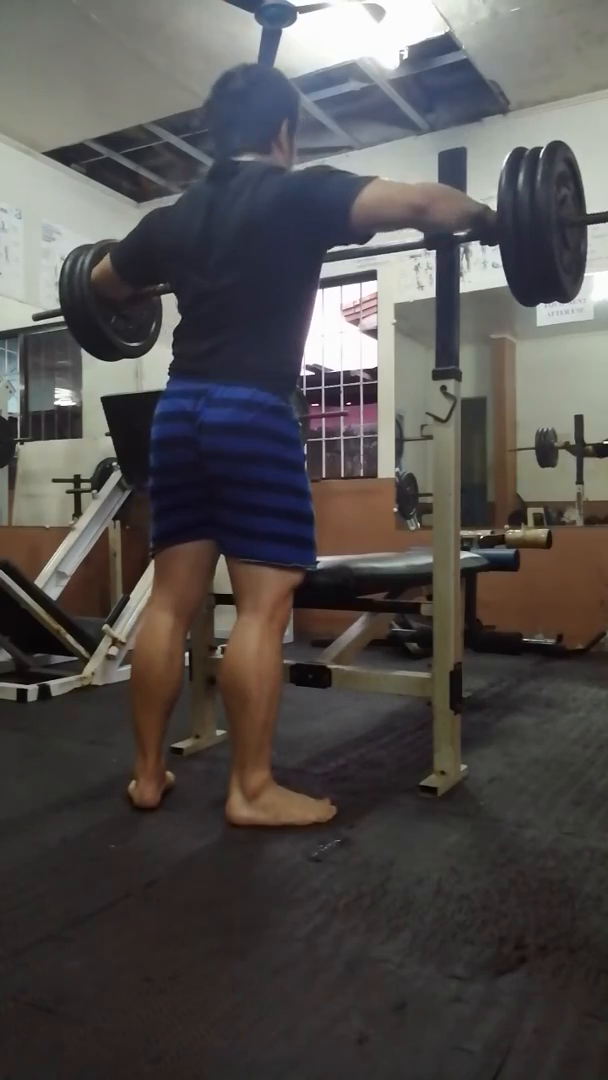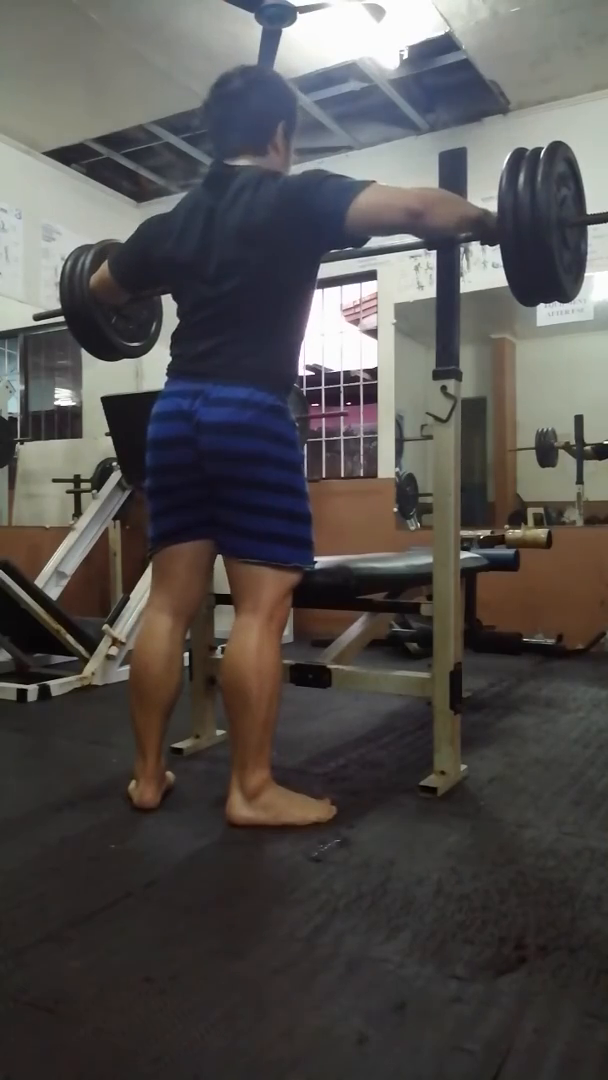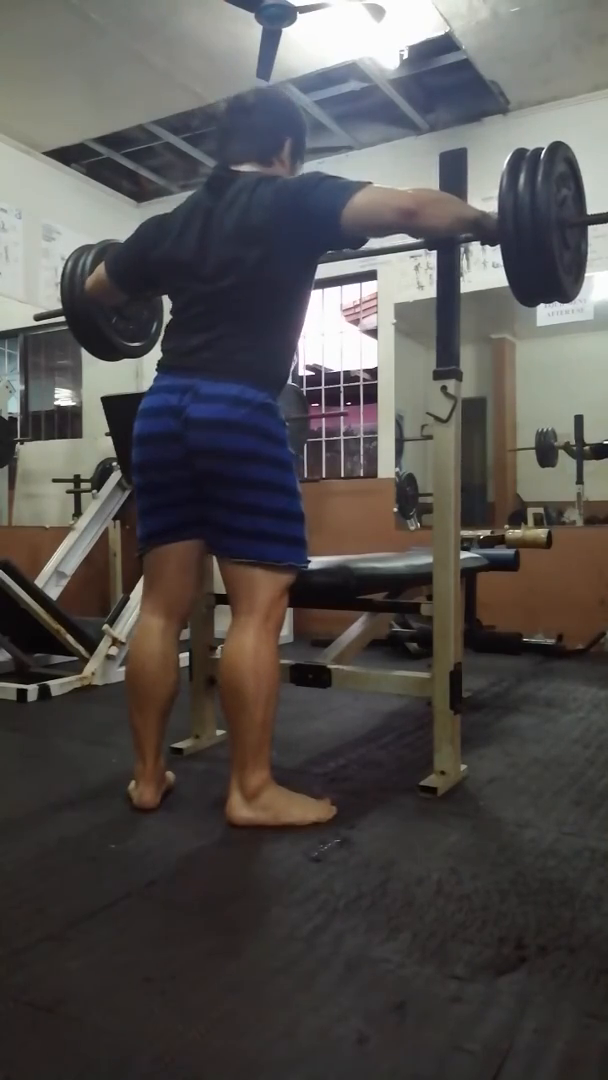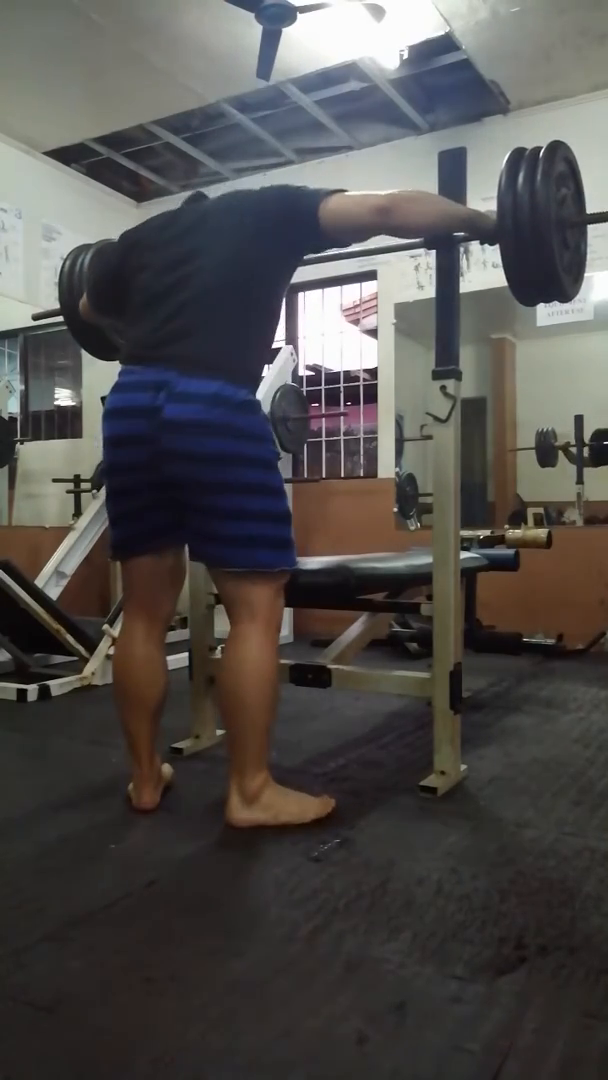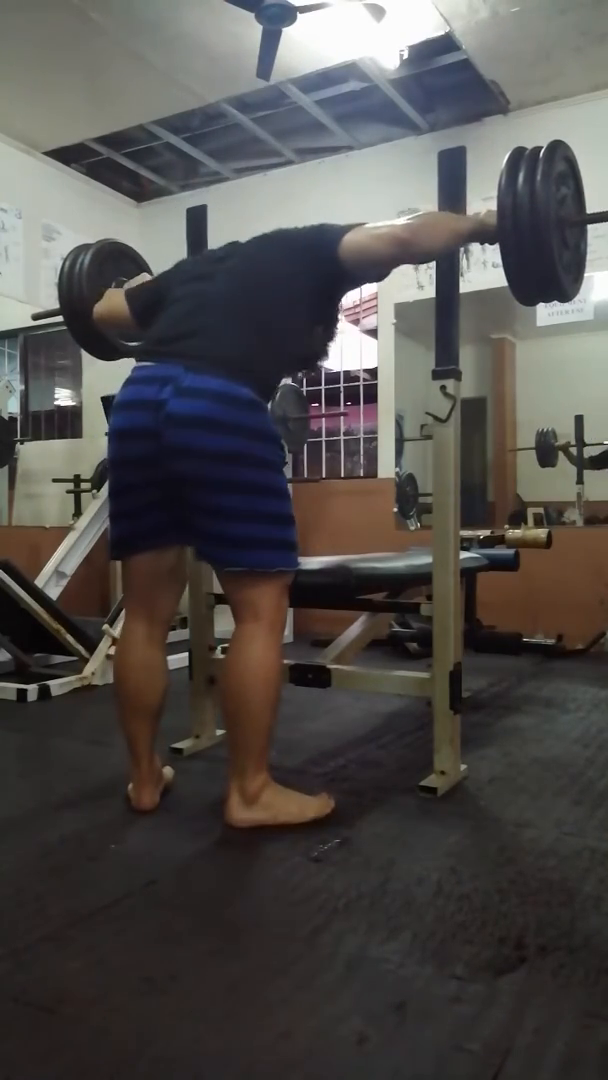
dt=0.7s
person 1, frame 1
left shoulder: (177, 216)
right shoulder: (298, 194)
left elbow: (103, 280)
right elbow: (416, 202)
right wrist: (486, 218)
left hip: (178, 408)
right hip: (252, 413)
left knee: (171, 599)
right knee: (264, 604)
left ankle: (148, 773)
right ankle: (252, 790)
person 1, frame 2
left shoulder: (175, 220)
right shoulder: (295, 198)
left elbow: (102, 287)
right elbow: (412, 207)
right wrist: (485, 220)
left hip: (176, 410)
right hip: (249, 414)
left knee: (170, 602)
right knee: (263, 605)
left ankle: (148, 774)
right ankle: (252, 791)
person 1, frame 3
left shoulder: (174, 222)
right shoulder: (294, 201)
left elbow: (97, 288)
right elbow: (409, 207)
right wrist: (484, 222)
left hip: (163, 409)
right hip: (238, 413)
left knee: (162, 605)
right knee: (258, 606)
left ankle: (148, 775)
right ankle: (252, 791)
person 1, frame 4
left shoulder: (144, 235)
right shoulder: (272, 212)
left elbow: (90, 307)
right elbow: (384, 208)
right wrist: (477, 220)
left hip: (128, 404)
right hip: (212, 408)
left knee: (145, 612)
right knee: (256, 608)
left ankle: (145, 777)
right ankle: (251, 792)
person 1, frame 5
left shoulder: (200, 265)
right shoulder: (309, 254)
left elbow: (105, 312)
right elbow: (400, 238)
left wrist: (141, 289)
right wrist: (479, 226)
left hip: (137, 401)
right hip: (219, 409)
left knee: (146, 615)
right knee: (261, 608)
left ankle: (144, 778)
right ankle: (250, 792)
